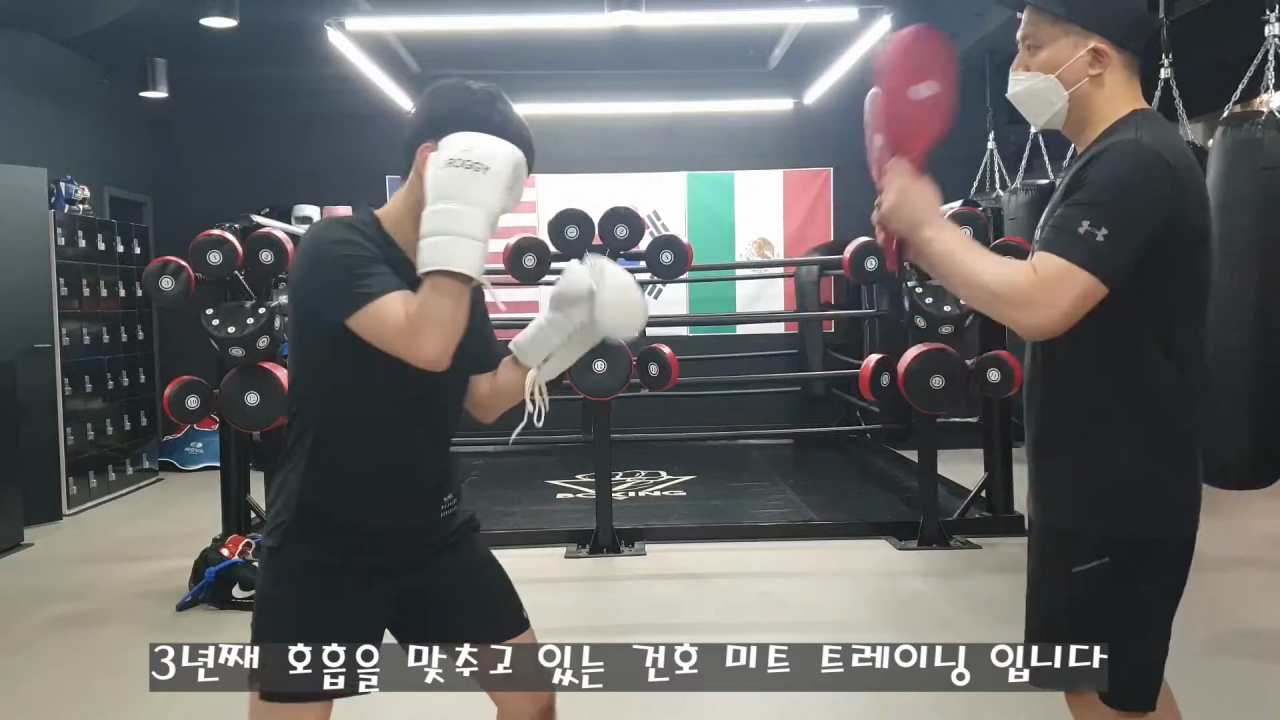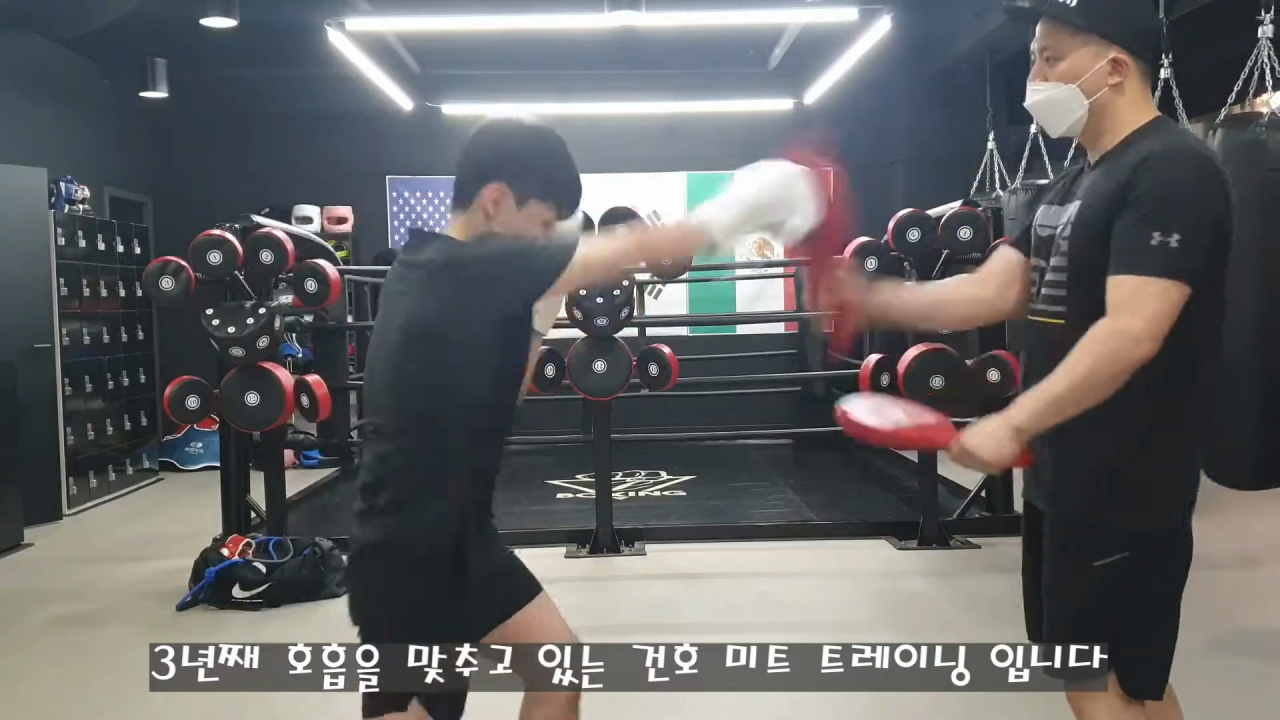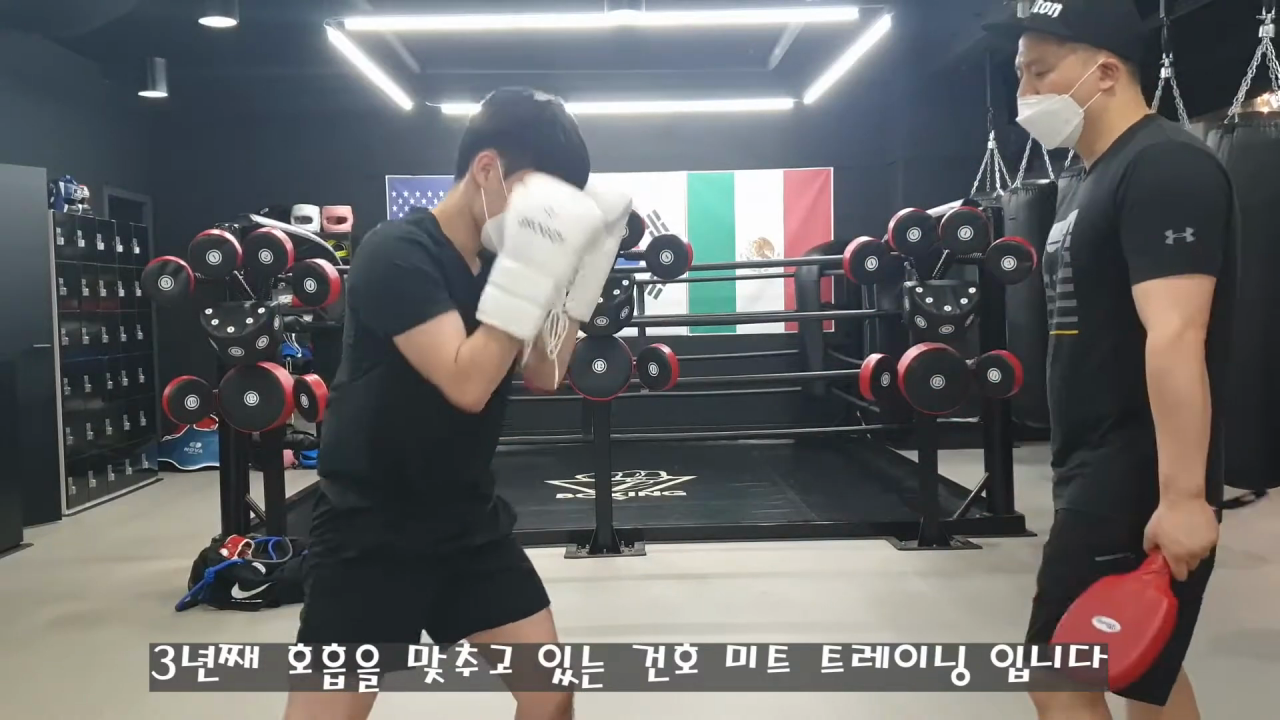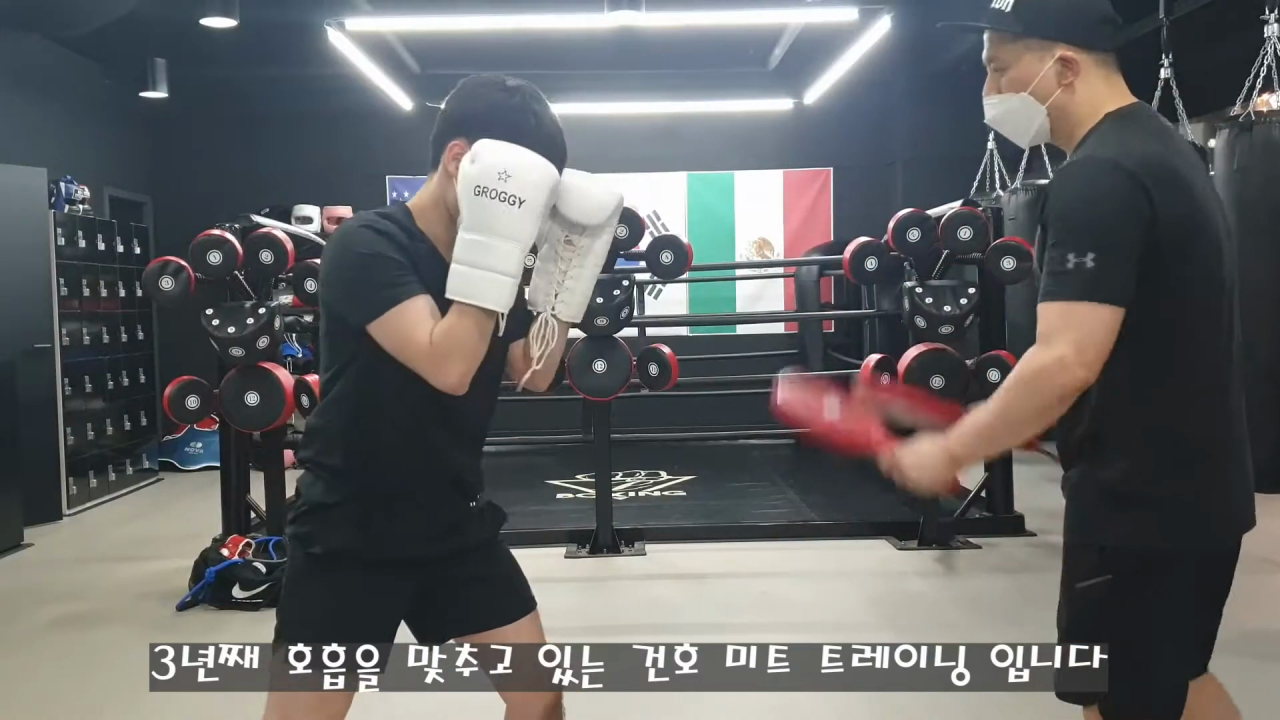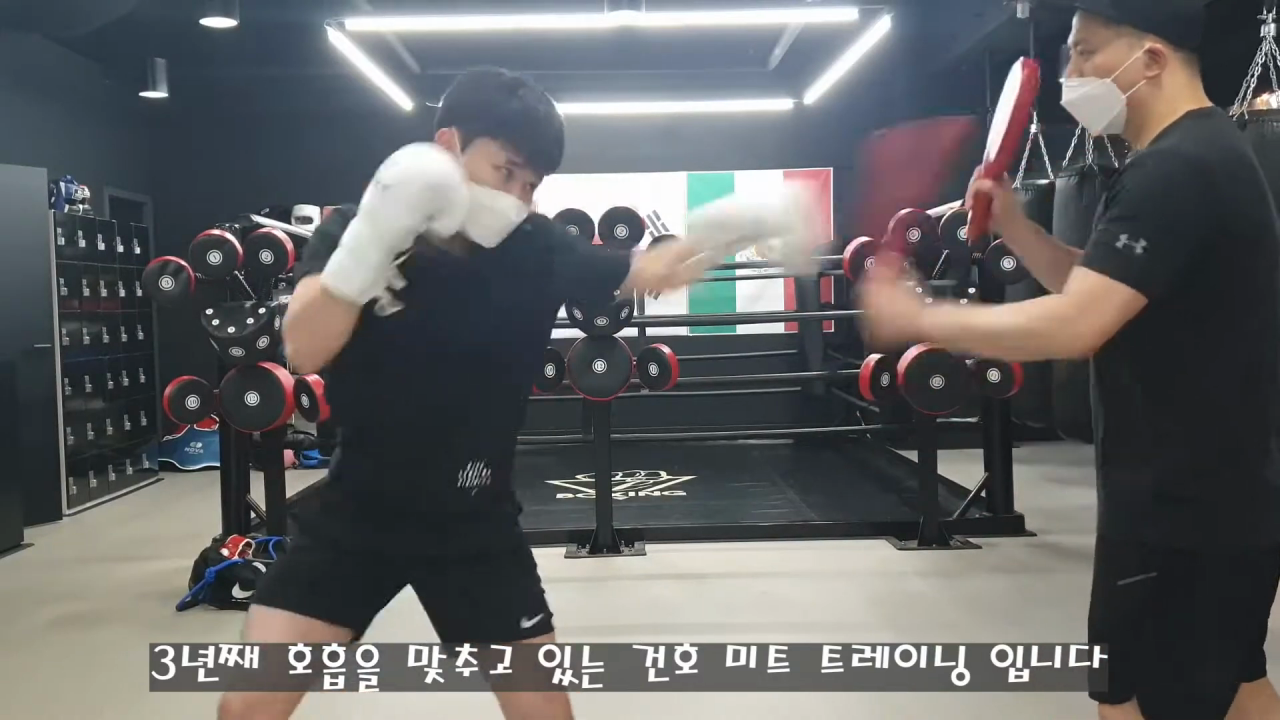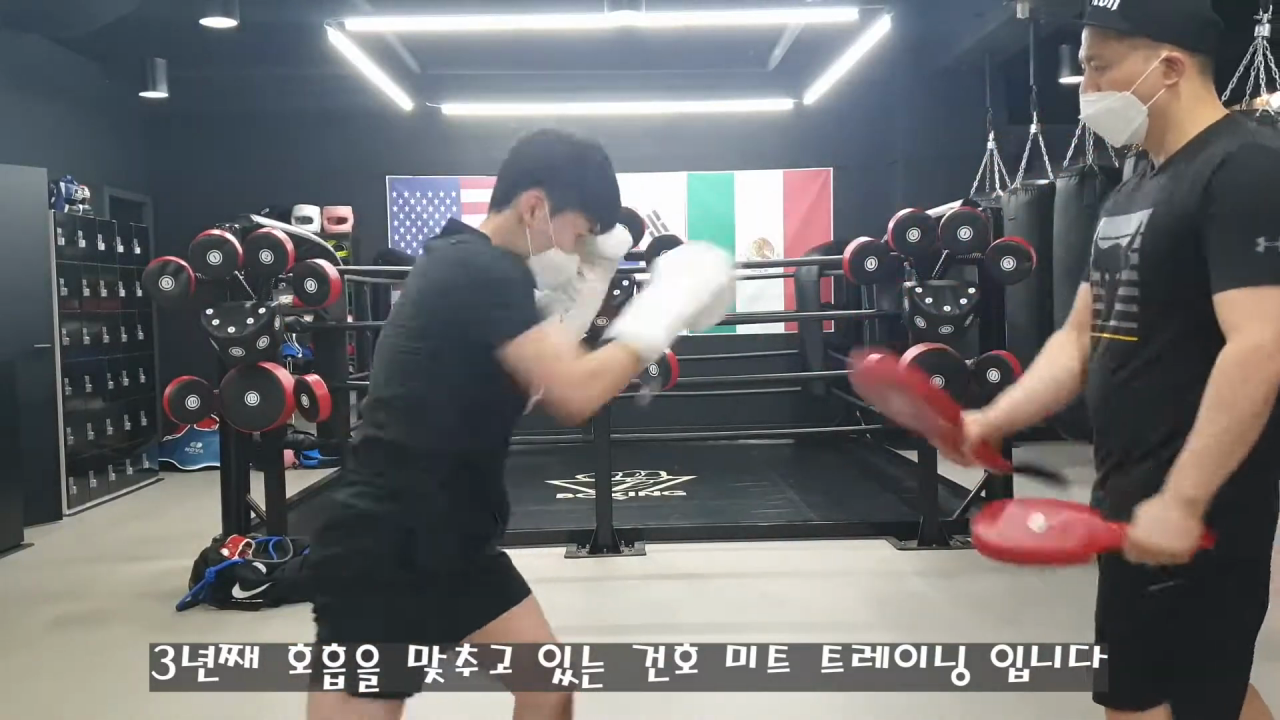
dt=0.5s
person 1, frame 1
left shoulder: (1135, 164)
right shoulder: (1108, 163)
left elbow: (1038, 306)
right elbow: (1037, 290)
left wrist: (928, 224)
right wrist: (924, 234)
left hip: (1122, 485)
right hip: (1091, 477)
person 1, frame 2
left shoulder: (1170, 172)
right shoulder: (1075, 179)
left elbow: (1131, 332)
right elbow: (991, 293)
left wrist: (1014, 423)
right wrist: (877, 299)
left hip: (1124, 484)
right hip: (1064, 473)
person 1, frame 3
left shoulder: (1163, 167)
right shoulder: (1104, 177)
left elbow: (1176, 339)
left wrist: (1180, 493)
left hip: (1137, 483)
right hip: (1107, 473)
person 1, frame 4
left shoulder: (1098, 178)
right shoulder: (1155, 151)
left elbow: (1068, 361)
left wrist: (948, 453)
right wrist: (986, 424)
left hip: (1139, 497)
right hip: (1192, 483)
person 1, frame 5
left shoulder: (1177, 169)
right shoulder: (1184, 160)
left elbow: (1074, 327)
right elbow: (1091, 289)
left wrist: (920, 317)
right wrist: (1009, 218)
left hip: (1181, 501)
right hip: (1208, 490)
person 1, frame 6
right shoulder: (1136, 190)
right elbow: (1083, 336)
left wrist: (1180, 501)
right wrist: (992, 421)
left hip: (1193, 511)
right hip: (1137, 496)
person 2, frame 1
left shoulder: (459, 270)
right shoulder: (334, 249)
left elbow: (482, 399)
right elbow: (428, 346)
left wrist: (565, 329)
right wrist: (459, 227)
left hip: (432, 534)
right hip: (320, 547)
person 2, frame 2
left shoulder: (424, 265)
right shoulder: (471, 269)
left elbow: (505, 387)
right elbow: (630, 252)
left wrist: (540, 306)
right wrist: (733, 210)
left hip: (436, 535)
right hip: (403, 558)
person 2, frame 3
left shoulder: (496, 262)
right shoulder: (396, 252)
left elbow: (545, 374)
right elbow: (468, 383)
left wrist: (581, 263)
right wrist: (532, 265)
left hip: (468, 525)
right hip: (371, 534)
person 2, frame 4
left shoulder: (478, 254)
right shoulder: (368, 245)
left elbow: (533, 373)
right elbow: (448, 367)
left wrist: (571, 259)
right wrist: (496, 243)
left hip: (455, 525)
right hip: (350, 532)
person 2, frame 5
left shoulder: (538, 249)
right shoulder: (351, 231)
left elbow: (659, 270)
right elbow: (304, 351)
left wrist: (734, 219)
right wrist: (374, 235)
left hip: (470, 524)
right hip: (353, 517)
person 2, frame 6
left shoulder: (466, 270)
right shoulder: (481, 273)
left elbow: (524, 389)
right elbow: (576, 394)
left wrist: (569, 305)
right wrist: (666, 312)
left hip: (432, 535)
right hip: (381, 547)
